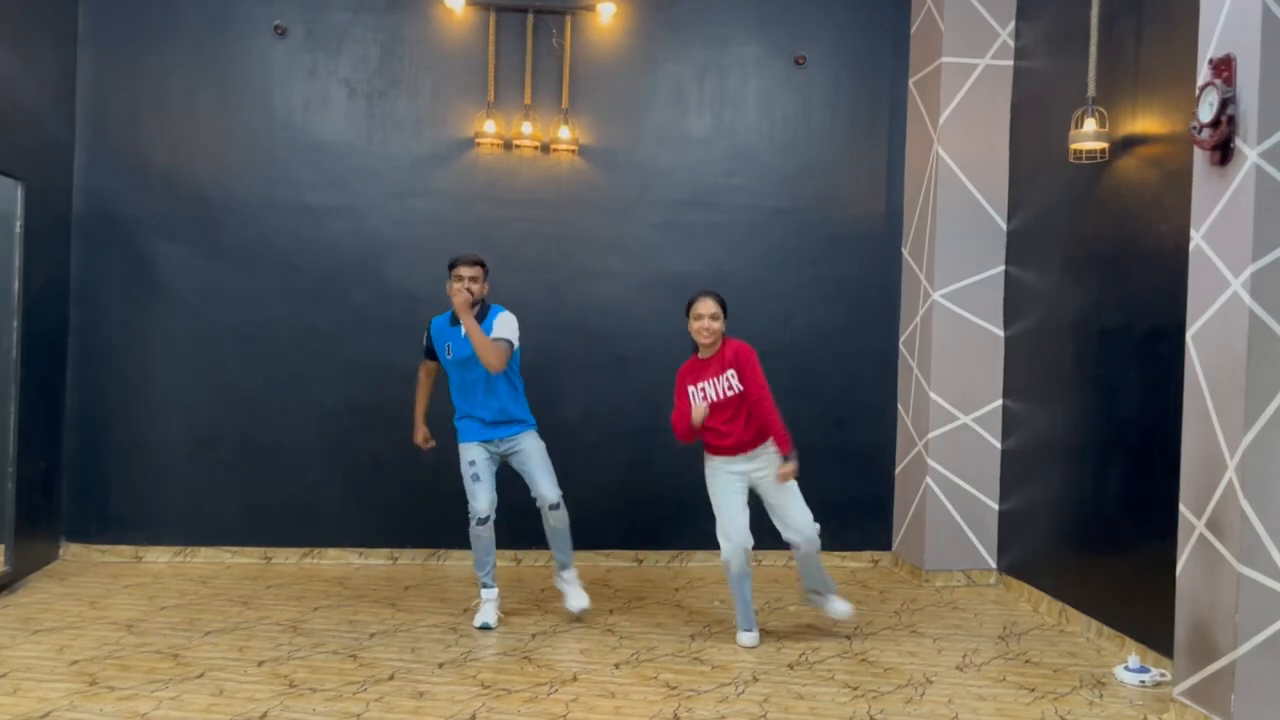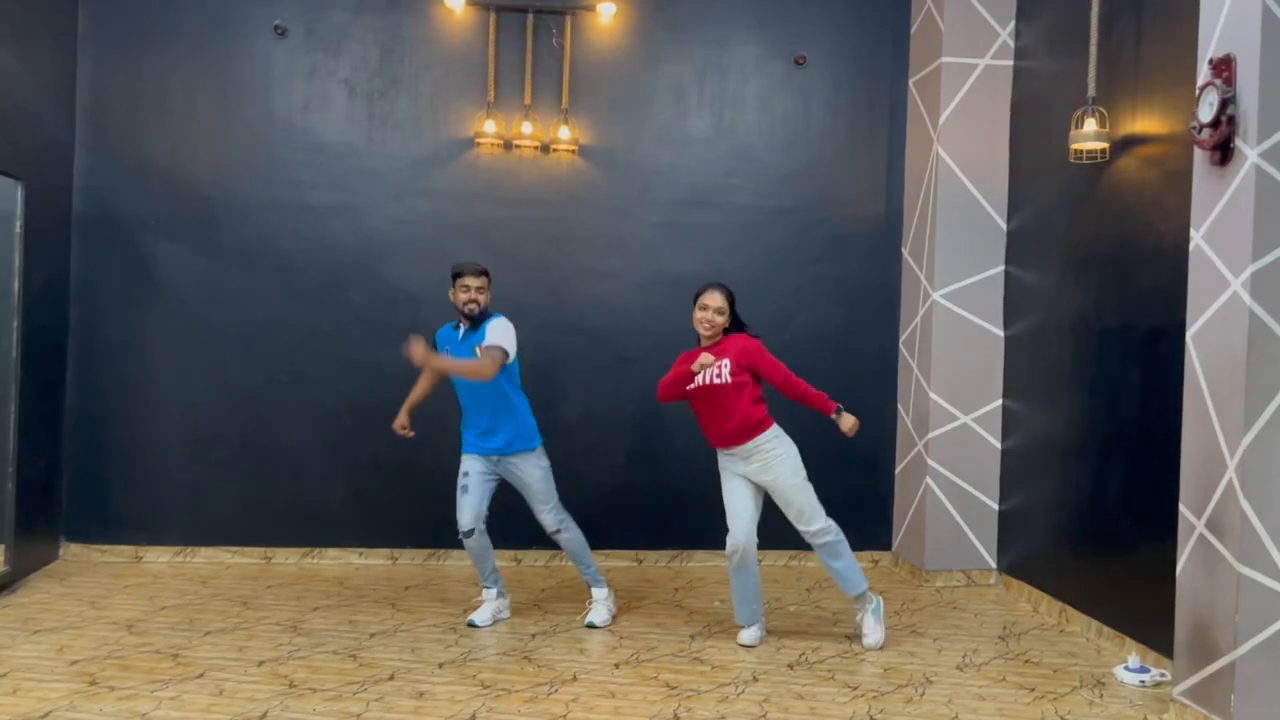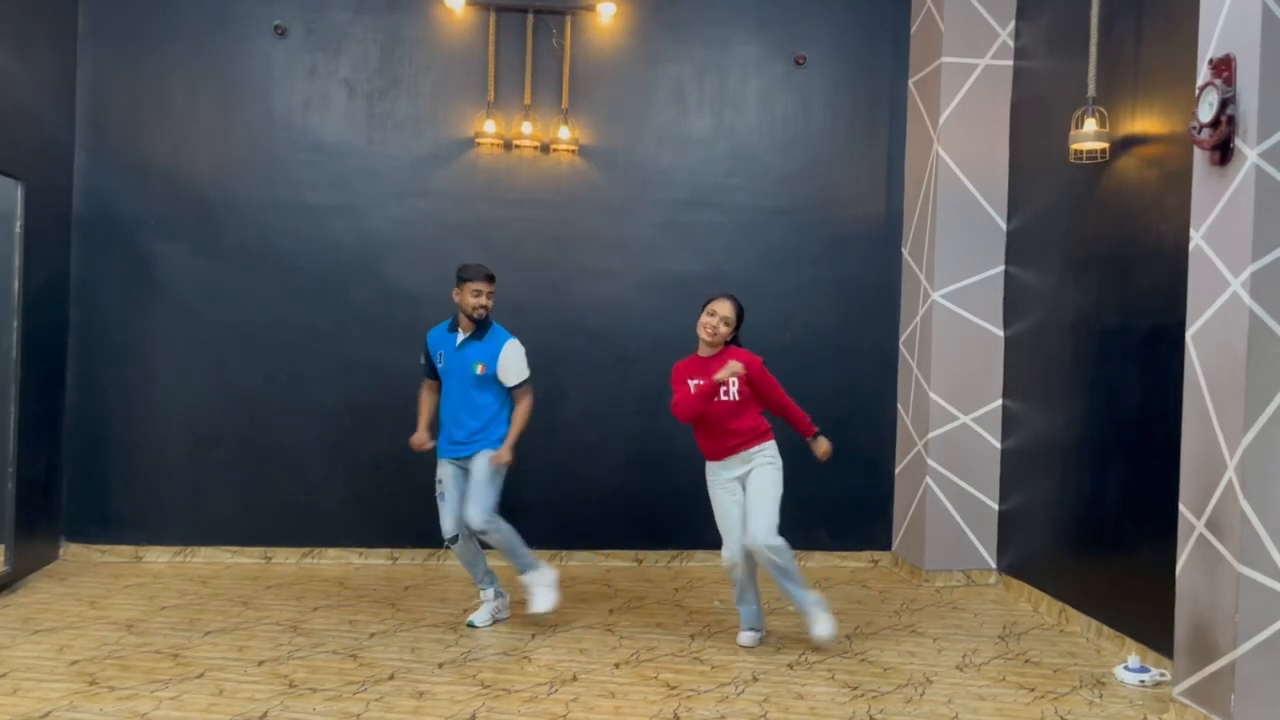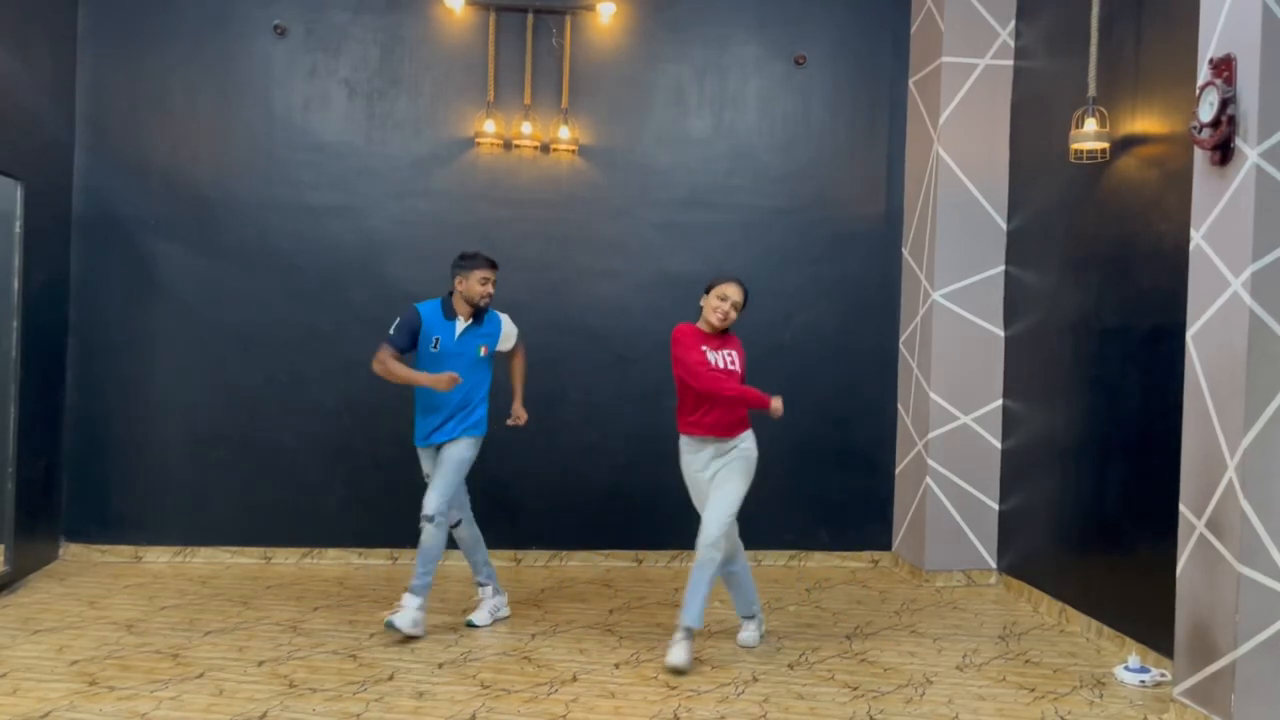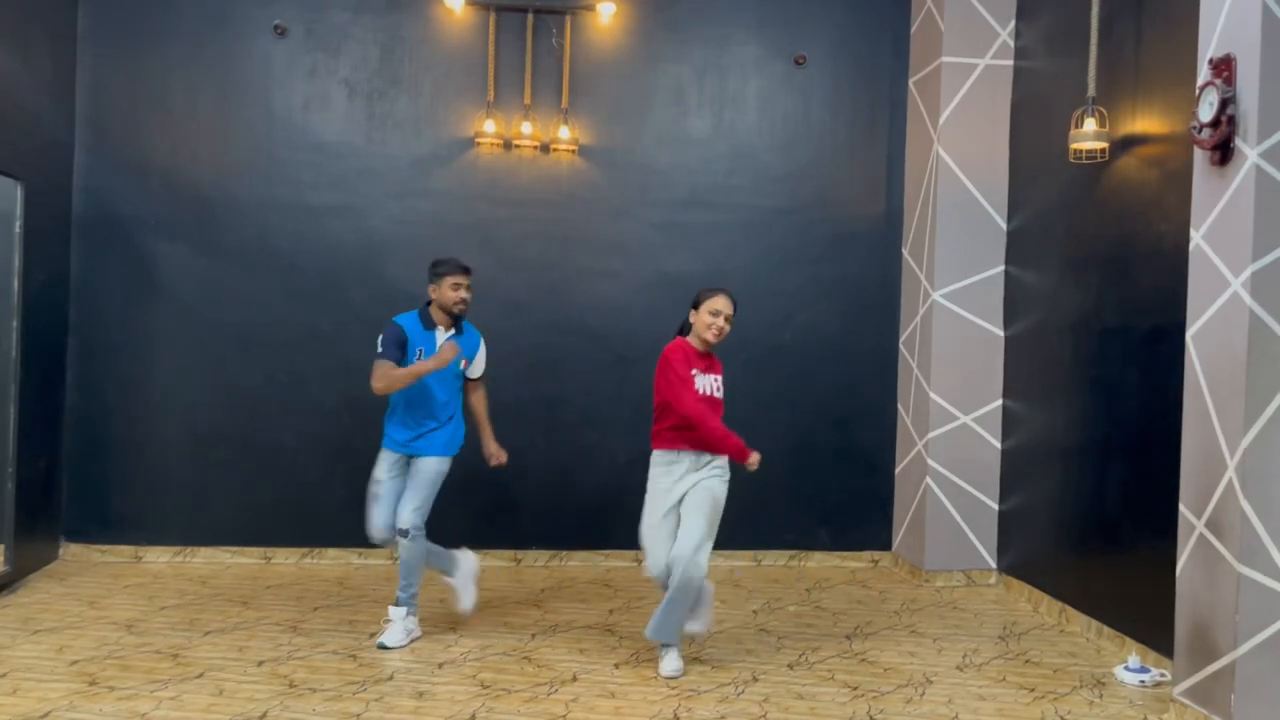
dt=0.2s
person 1, frame 1
left shoulder: (503, 319)
right shoulder: (439, 329)
left elbow: (496, 363)
right elbow: (426, 370)
left wrist: (469, 320)
right wrist: (419, 421)
left hip: (516, 427)
right hip: (473, 435)
left knee: (550, 498)
right knee: (481, 512)
left ankle: (566, 573)
right ankle: (489, 596)
person 1, frame 2
left shoulder: (499, 327)
right shoulder: (444, 336)
left elbow: (486, 370)
right elbow: (436, 372)
left wrist: (430, 358)
right wrist: (405, 409)
left hip: (520, 447)
right hip: (477, 450)
left knee: (553, 520)
right knee: (468, 525)
left ankle: (599, 591)
right ankle: (495, 596)
person 1, frame 3
left shoulder: (504, 345)
right shoulder: (436, 338)
left elbow: (523, 400)
left wrist: (508, 446)
right wrist: (422, 428)
left hip: (488, 447)
right hip: (449, 451)
left knee: (479, 521)
right knee: (453, 532)
left ankle: (536, 573)
right ankle: (495, 597)
person 1, frame 4
left shoulder: (498, 324)
right shoulder: (419, 316)
left elbow: (515, 350)
right elbow: (380, 362)
left wrist: (517, 401)
right wrist: (425, 379)
left hip: (465, 432)
right hip: (428, 433)
left knee: (435, 510)
right knee: (457, 517)
left ankle: (415, 603)
right ankle: (492, 595)
person 1, frame 5
left shoulder: (472, 340)
right shoulder: (400, 329)
right elbow: (379, 383)
left wrist: (488, 438)
right wrist: (431, 364)
left hip: (437, 447)
right hip: (397, 444)
left knee: (405, 524)
right knee: (380, 531)
left ankle: (404, 614)
right ankle: (458, 565)
person 2, frame 1
left shoulder: (739, 352)
right shoulder: (685, 375)
left elbow: (764, 402)
right elbow: (682, 434)
left wrist: (785, 453)
right wrist: (693, 420)
left hip: (762, 456)
right hip: (721, 466)
left knee: (804, 532)
right knee: (736, 545)
left ankle: (818, 591)
right ankle: (746, 623)
person 2, frame 2
left shoulder: (743, 347)
right shoulder: (687, 360)
left elbow: (787, 382)
right elbow: (664, 395)
left wrist: (835, 410)
right wrist: (693, 370)
left hip: (768, 448)
right hip: (730, 460)
left knee: (816, 526)
right knee: (740, 538)
left ankle: (865, 602)
right ankle: (749, 620)
person 2, frame 3
left shoulder: (746, 361)
right shoulder: (682, 371)
left elbow: (780, 401)
right elbow: (683, 413)
left wrist: (814, 434)
right wrist: (712, 384)
left hip: (760, 458)
right hip: (720, 468)
left knee: (763, 539)
right knee: (735, 552)
left ankle: (809, 602)
right ankle: (751, 621)
person 2, frame 4
left shoulder: (734, 345)
right shoulder: (684, 336)
right elbow: (712, 384)
right wrist: (765, 401)
left hip: (737, 447)
right hip: (696, 449)
left knee: (713, 534)
right knee: (724, 536)
left ankle: (686, 629)
right ankle: (750, 616)
person 2, frame 5
left shoulder: (715, 362)
right shoulder: (675, 353)
right elbow: (693, 412)
right wrist: (742, 450)
left hip: (711, 468)
right hip: (668, 463)
left knee: (688, 563)
right knee: (659, 566)
left ankle: (667, 642)
right ankle: (696, 594)
